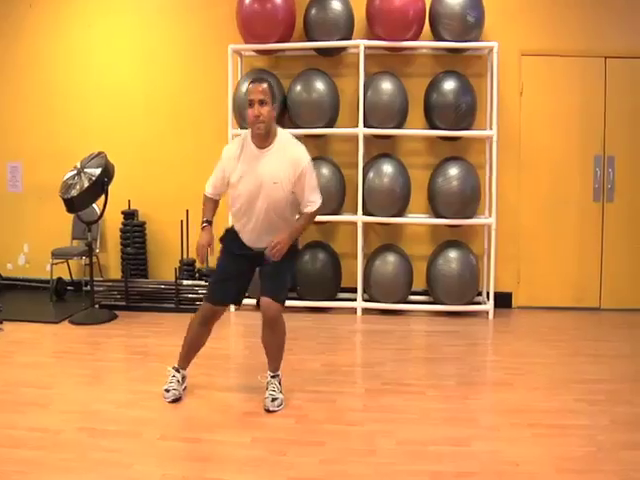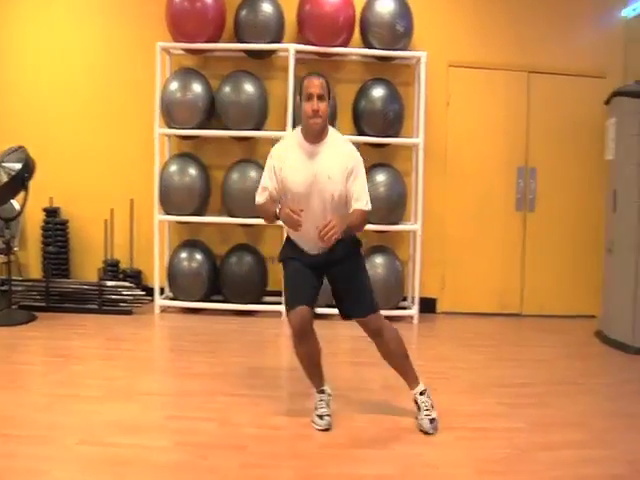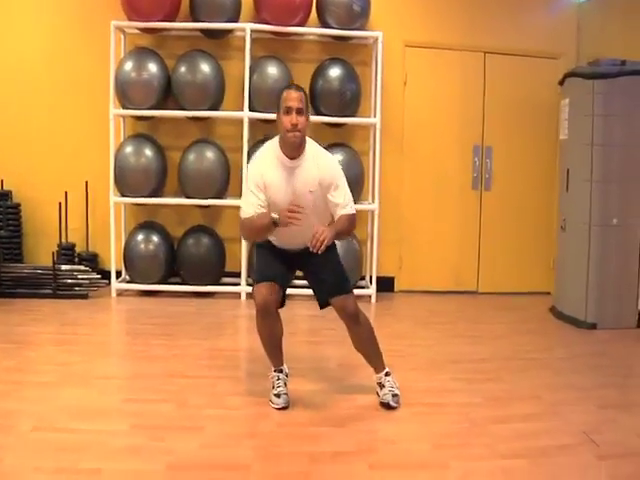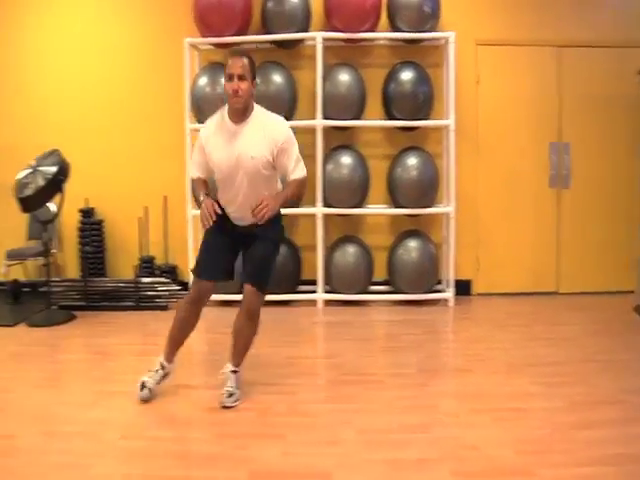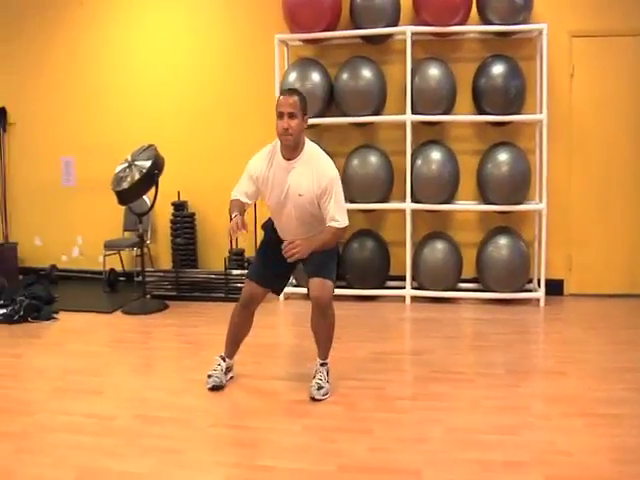
dt=0.5s
person 1, frame 1
left shoulder: (295, 154)
right shoulder: (233, 150)
left elbow: (312, 207)
right elbow: (212, 191)
left wrist: (290, 235)
right wrist: (207, 227)
left hip: (279, 247)
right hip: (240, 241)
left knee: (271, 311)
right knee: (209, 310)
left ankle: (273, 378)
right ankle: (178, 373)
person 1, frame 2
left shoulder: (347, 153)
right shoulder: (282, 152)
left elbow: (362, 212)
right elbow: (262, 204)
left wrist: (342, 225)
right wrist: (279, 212)
left hip: (343, 248)
right hip: (300, 250)
left knee: (374, 325)
right knee: (299, 320)
left ankle: (418, 391)
right ankle: (321, 393)
person 1, frame 3
left shoulder: (325, 163)
right shoulder: (260, 162)
left elbow: (348, 215)
right elbow: (248, 230)
left wrist: (330, 230)
right wrist: (276, 220)
left hip: (316, 244)
right hip: (273, 246)
left knee: (349, 308)
right knee: (263, 300)
left ankle: (382, 375)
right ankle: (278, 373)
person 1, frame 4
left shoulder: (275, 129)
right shoulder: (209, 131)
left elbow: (298, 181)
right elbow: (197, 176)
left wrist: (277, 199)
right wrist: (203, 199)
left hip: (263, 224)
right hip: (224, 218)
left knee: (252, 300)
right knee: (198, 293)
left ankle: (233, 371)
right ankle: (164, 365)
person 1, frame 5
left shoulder: (323, 168)
right shoulder: (262, 161)
left elbow: (338, 228)
right elbow: (240, 197)
left wrist: (309, 246)
right wrist: (236, 217)
left hip: (319, 240)
right hip: (280, 234)
left knee: (321, 296)
right knee: (249, 296)
left ankle: (322, 367)
right ankle: (225, 362)
